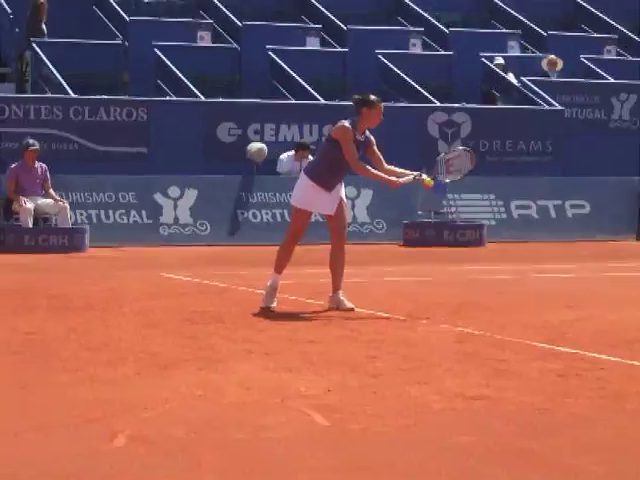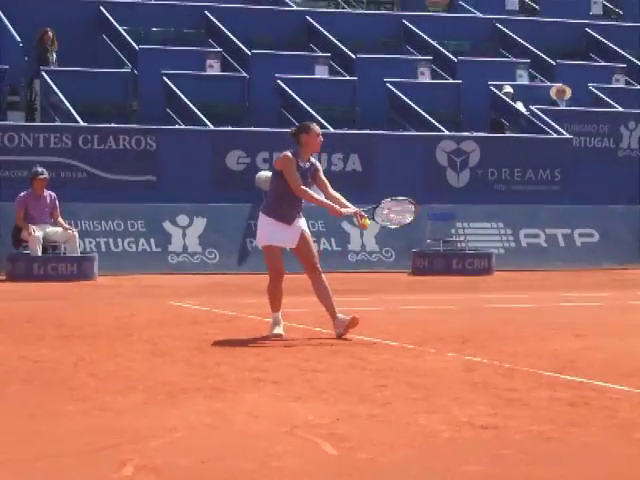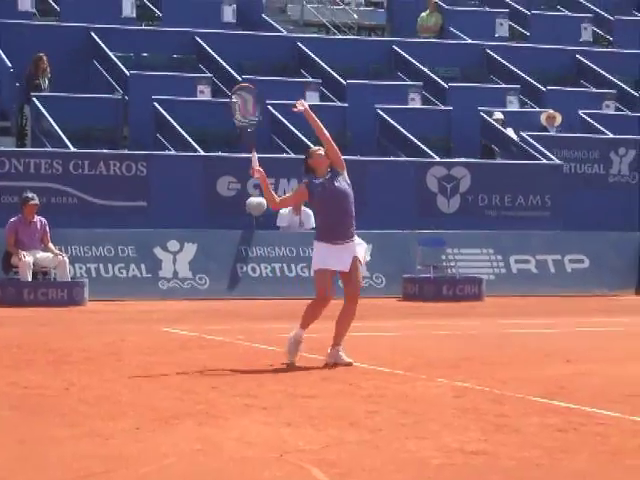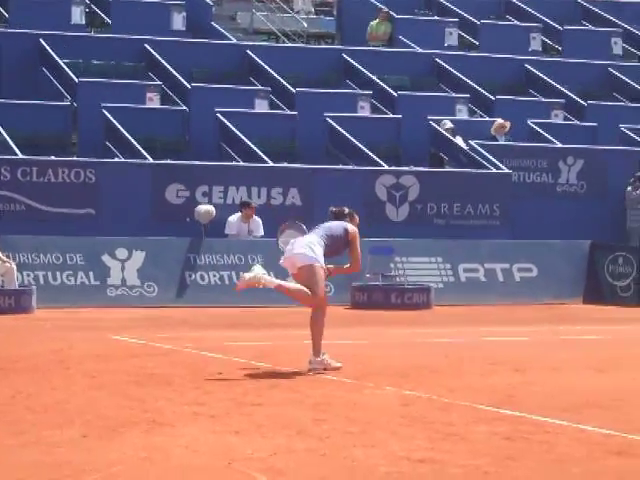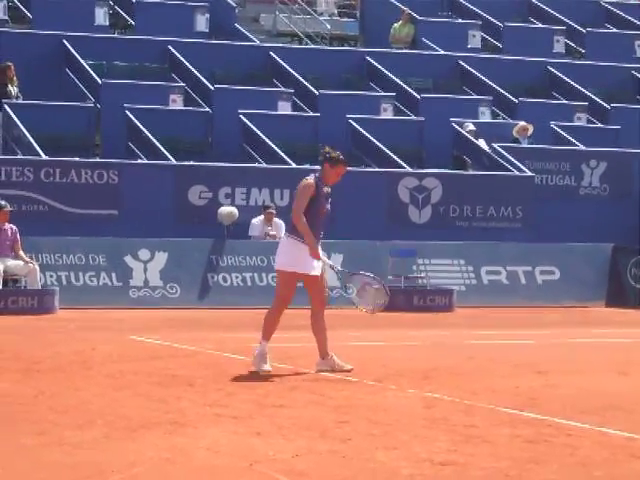
dt=1s
person 1, frame 1
left shoulder: (367, 139)
right shoulder: (344, 128)
left elbow: (383, 167)
right elbow: (356, 166)
left wrist: (414, 174)
right wrist: (389, 181)
left hip: (334, 188)
right hip: (311, 184)
left knee: (340, 240)
right knee: (293, 237)
left ankle: (336, 295)
right ankle: (273, 286)
person 1, frame 2
left shoulder: (314, 166)
right shoulder: (287, 158)
left elbow: (329, 192)
right elbow: (300, 190)
left wrist: (352, 209)
right wrist: (330, 207)
left hip: (295, 221)
right hip: (272, 221)
left knee: (315, 269)
right knee: (277, 274)
left ankle: (336, 319)
right ankle: (276, 321)
person 1, frame 3
left shoulder: (340, 171)
right shoulder: (308, 187)
left elbow: (326, 138)
right elbow: (276, 204)
left wrist: (308, 114)
right wrist: (263, 180)
left hip: (350, 245)
right hip: (326, 247)
left knee: (353, 297)
right knee: (323, 297)
left ankle: (335, 350)
right ankle: (298, 335)
person 1, frame 4
left shoulder: (326, 227)
right shoulder: (351, 230)
right elbow: (355, 265)
right wrist: (334, 270)
left hip: (295, 250)
right hip: (309, 250)
left knee: (321, 304)
right knee: (313, 300)
left ankle: (317, 357)
right ankle: (265, 278)
person 1, frame 5
left shoulder: (326, 190)
right shoulder: (309, 184)
right elbow: (297, 213)
right wrist: (312, 243)
left hip: (311, 252)
right hip: (295, 246)
left knee: (319, 305)
right knee: (282, 302)
left ankle: (325, 358)
right ankle: (261, 352)
